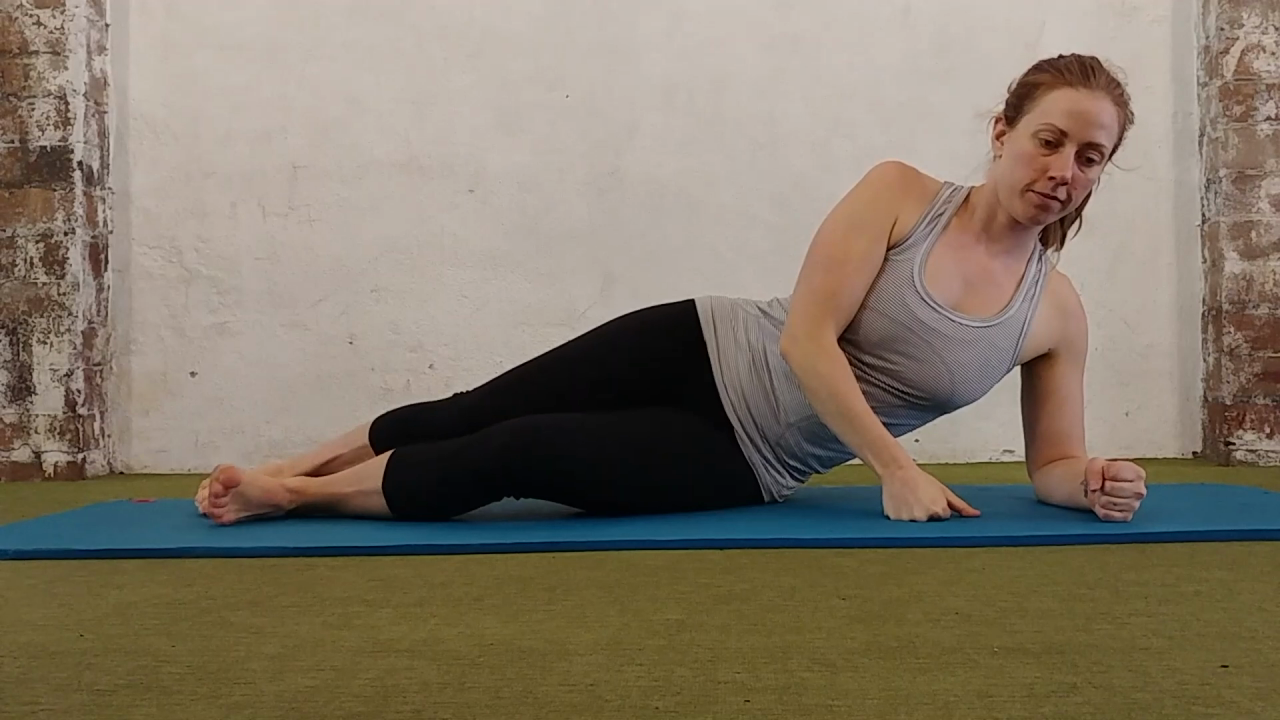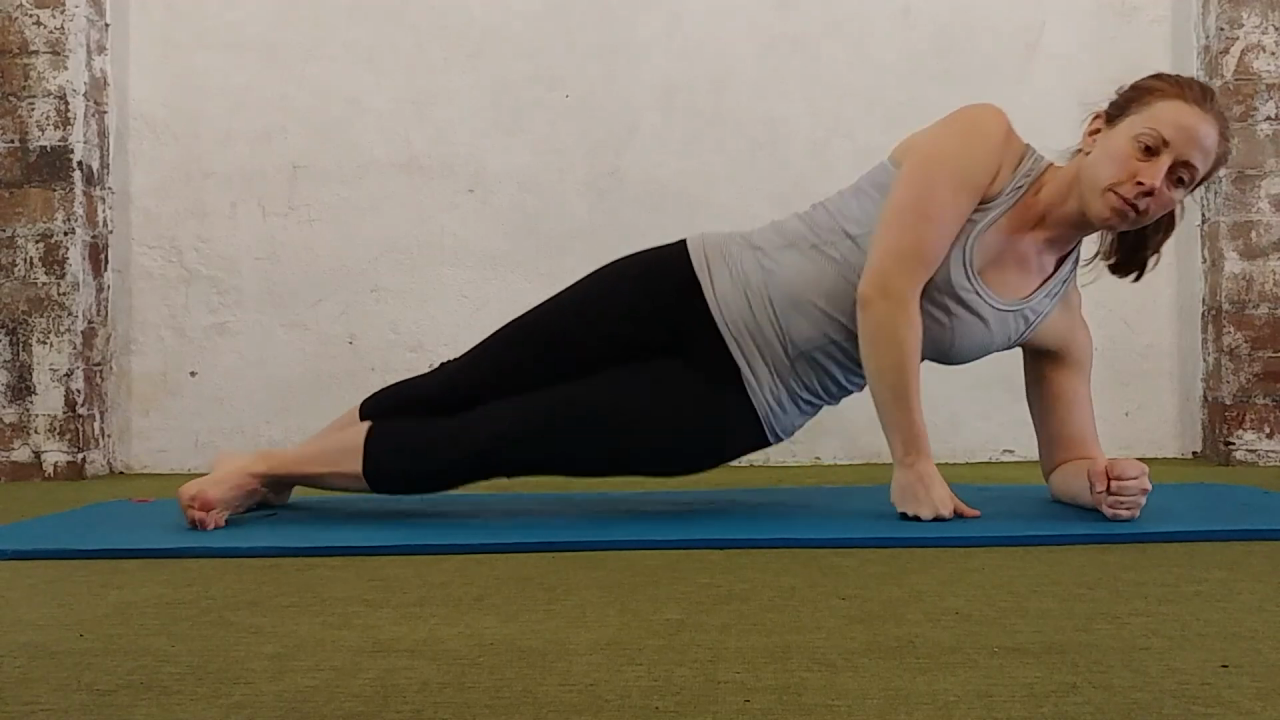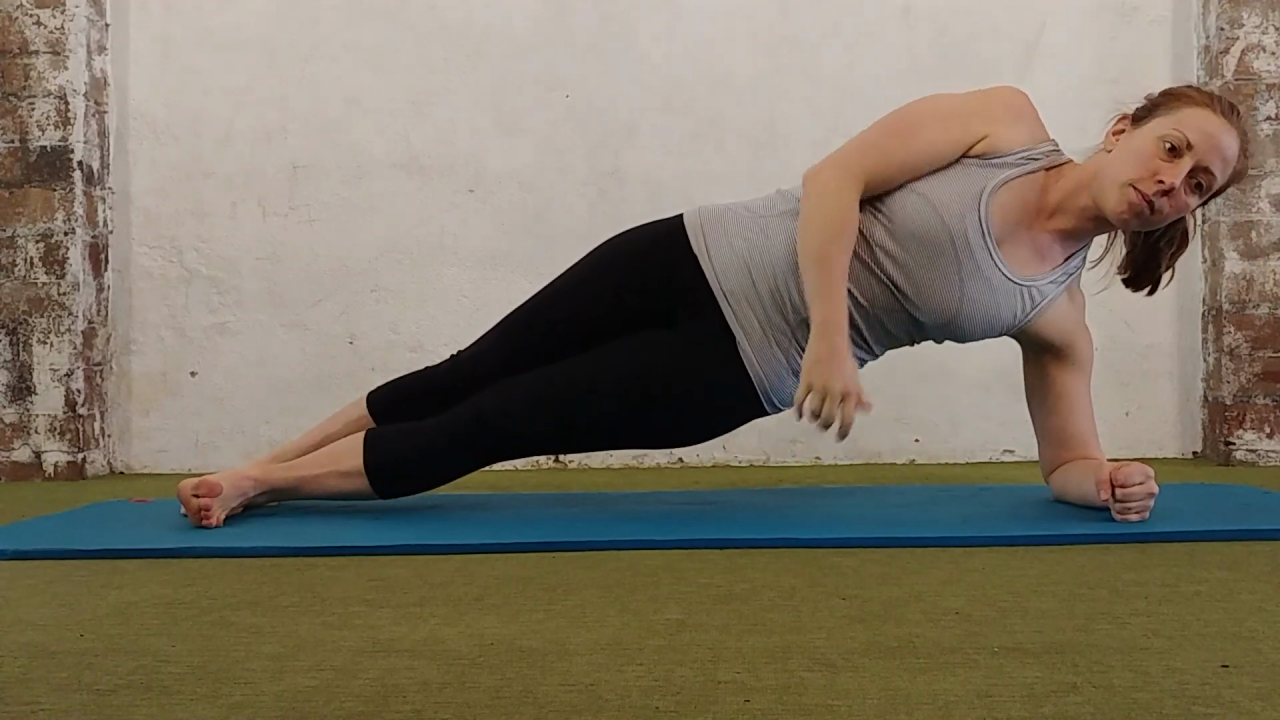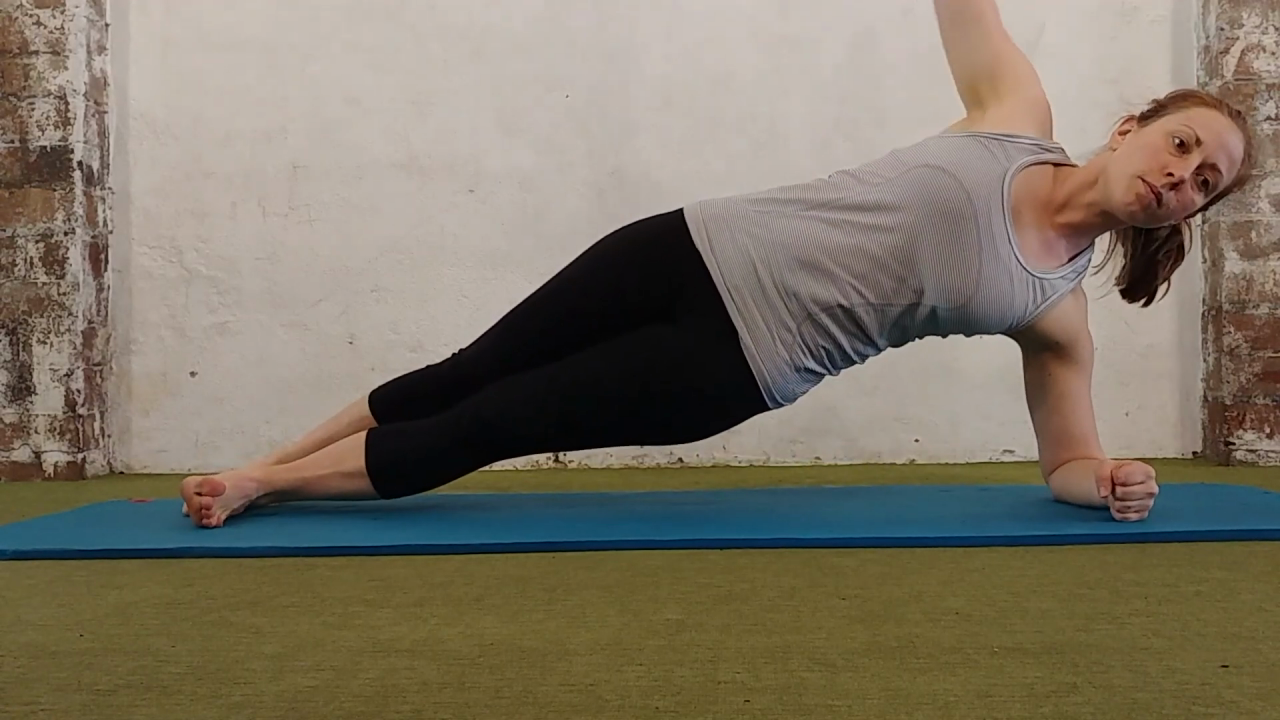
dt=0.7s
person 1, frame 1
left shoulder: (1057, 315)
right shoulder: (900, 193)
left elbow: (1053, 465)
right elbow: (807, 339)
left wrist: (1095, 481)
right wrist: (898, 471)
left hip: (742, 466)
right hip: (700, 352)
left knee: (508, 460)
right knee: (464, 417)
left ankle: (289, 494)
right ankle: (278, 476)
person 1, frame 2
left shoulder: (1058, 321)
right shoulder: (985, 137)
left elbow: (1066, 462)
right elbow: (885, 292)
left wrist: (1105, 483)
right wrist: (912, 463)
left hip: (739, 400)
right hip: (693, 287)
left knee: (491, 440)
right knee: (452, 389)
left ankle: (269, 474)
right ankle: (258, 471)
person 1, frame 3
left shoulder: (1059, 318)
right shoulder: (1008, 122)
left elbow: (1068, 462)
right elbow: (833, 178)
left wrist: (1110, 481)
right wrist: (829, 332)
left hip: (733, 372)
right hip: (695, 259)
left knee: (482, 431)
right knee: (464, 379)
left ankle: (259, 487)
right ankle: (255, 472)
person 1, frame 4
left shoulder: (1058, 312)
right shoulder: (1018, 114)
left elbow: (1067, 460)
left wrist: (1111, 481)
left hip: (732, 368)
right hip: (695, 253)
left knee: (485, 430)
right knee: (463, 377)
left ankle: (260, 487)
right ankle: (254, 472)
